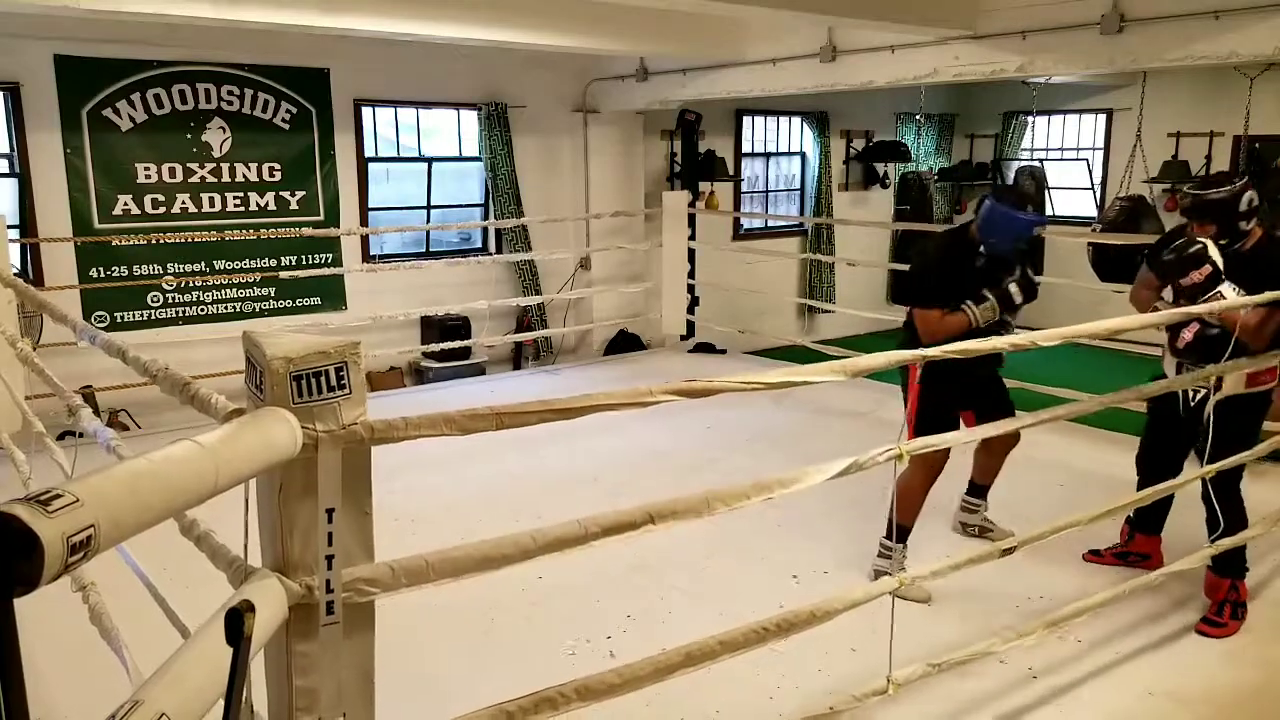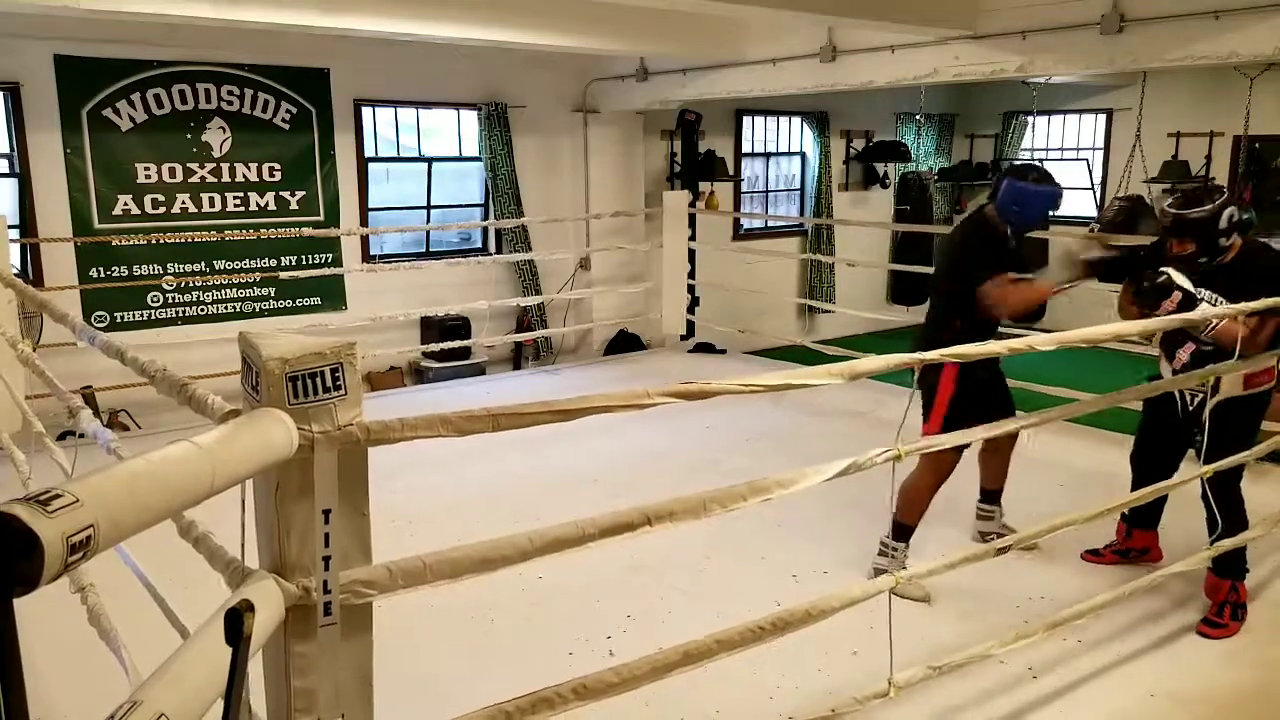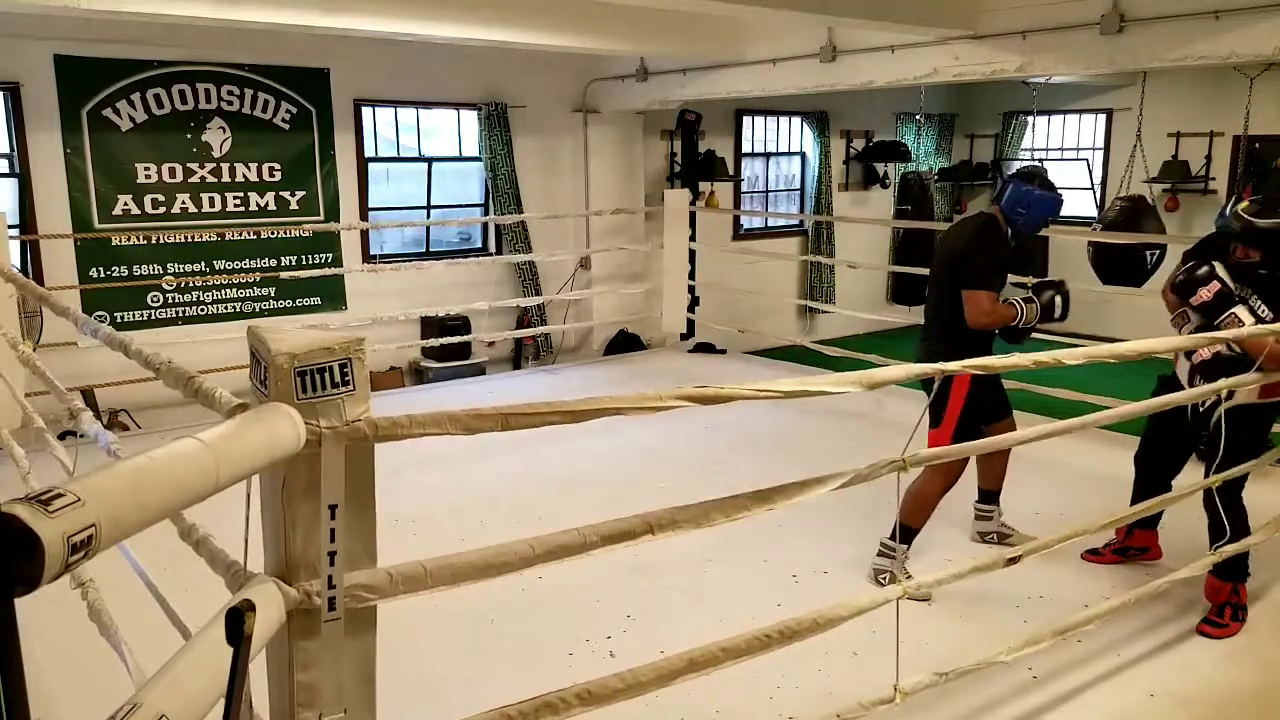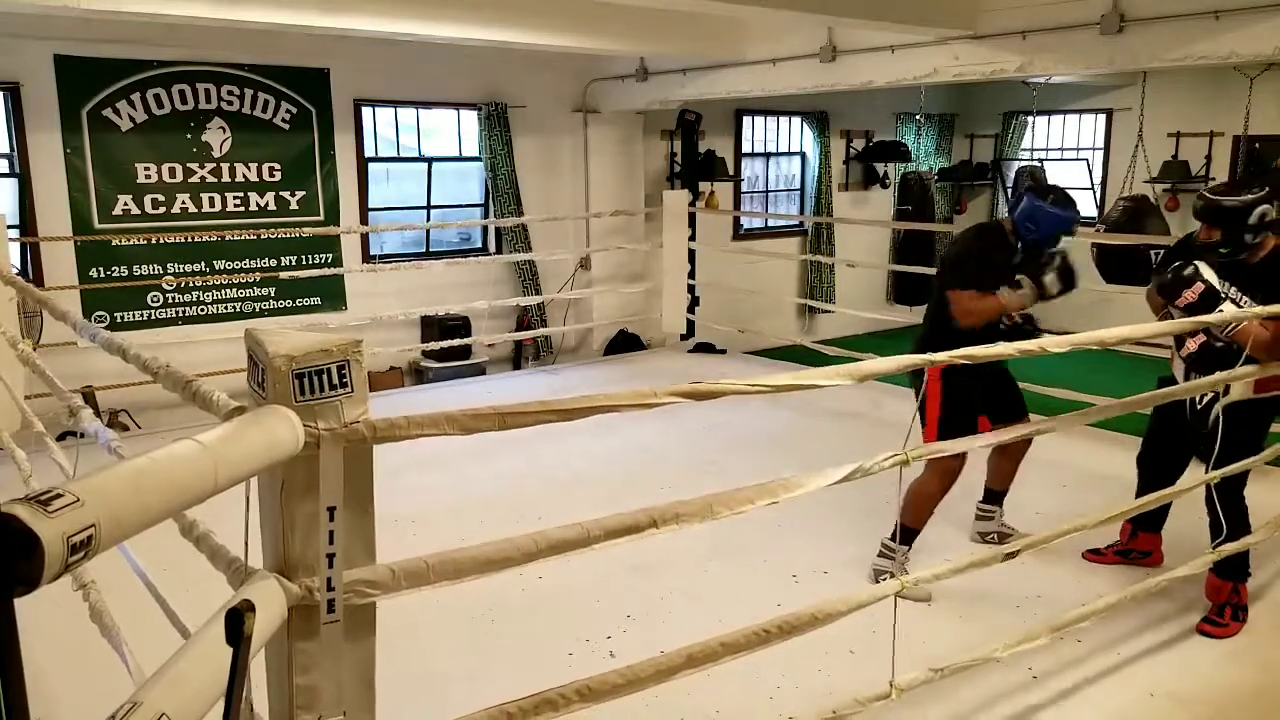
dt=0.4s
person 1, frame 1
right shoulder: (1181, 242)
right elbow: (1141, 293)
left wrist: (1212, 285)
right wrist: (1177, 319)
left hip: (1237, 388)
right hip: (1181, 375)
left knee: (1219, 483)
right knee: (1154, 461)
left ankle: (1229, 588)
right ankle: (1141, 543)
person 1, frame 2
right shoulder: (1164, 254)
right elbow: (1129, 305)
left wrist: (1192, 308)
right wrist: (1167, 330)
left hip: (1235, 391)
right hip: (1177, 379)
left knee: (1218, 484)
right knee: (1148, 461)
left ankle: (1229, 588)
right ankle: (1138, 540)
person 1, frame 3
right shoulder: (1218, 247)
right elbow: (1171, 291)
left wrist: (1227, 309)
right wrist: (1193, 330)
right hip: (1191, 379)
left knee: (1222, 490)
right knee: (1153, 460)
left ankle: (1230, 591)
right ankle: (1138, 538)
person 1, frame 4
right shoulder: (1195, 248)
right elbow: (1158, 295)
left wrist: (1214, 305)
right wrist: (1184, 330)
left hip: (1243, 396)
right hip: (1189, 378)
left knee: (1222, 489)
right knee: (1155, 463)
left ankle: (1231, 591)
right ankle: (1142, 542)
person 2, frame 1
left shoulder: (1004, 250)
right shoulder: (937, 254)
left elbow: (1000, 298)
right elbow: (930, 331)
left wrist: (1000, 323)
right wrist: (992, 305)
left hip: (975, 356)
right hip: (931, 362)
left knee: (1003, 432)
right knee: (929, 458)
left ankle: (971, 513)
right ankle: (888, 557)
person 2, frame 2
left shoulder: (1004, 232)
right shoulder: (971, 240)
right elbow: (1007, 304)
left wrist: (1025, 290)
left hip: (978, 353)
right hip: (947, 361)
left knee: (1002, 433)
right knee: (941, 458)
left ankle: (989, 519)
right ankle: (890, 555)
person 2, frame 3
left shoulder: (974, 230)
right shoulder: (986, 241)
right elbow: (979, 315)
left wrist: (1016, 311)
right wrist: (1034, 307)
left hip: (965, 355)
right hip: (954, 362)
left knee: (1000, 431)
right knee: (946, 464)
left ankle: (987, 521)
right ankle: (888, 557)
person 2, frame 4
left shoulder: (1011, 243)
right shoulder: (978, 244)
right elbow: (966, 313)
left wrist: (1009, 310)
right wrist: (1032, 287)
left hip: (981, 356)
right hip: (944, 361)
right knee: (945, 466)
left ankle: (988, 521)
right ankle: (889, 557)
